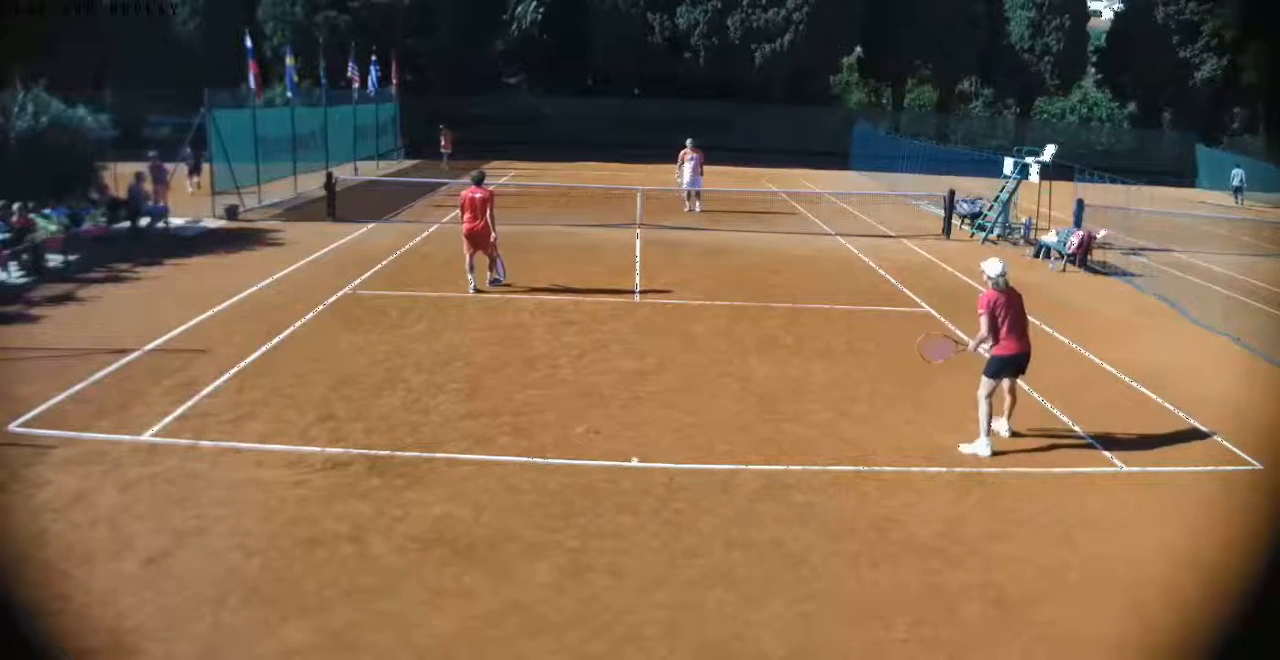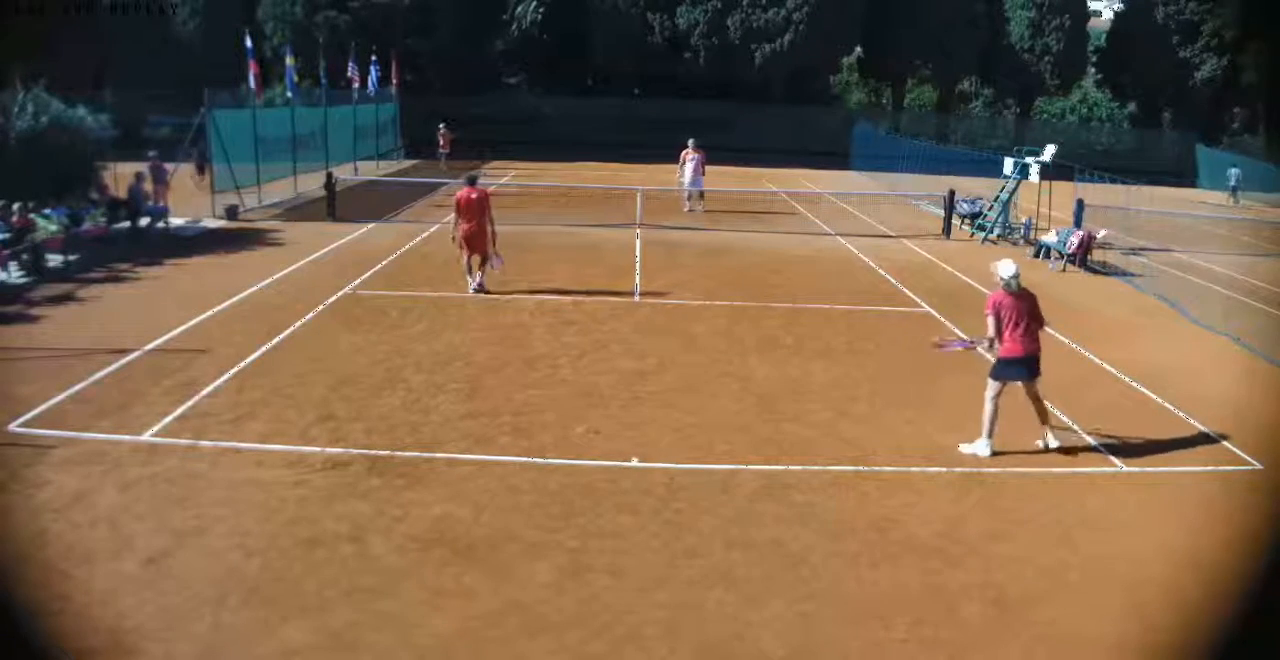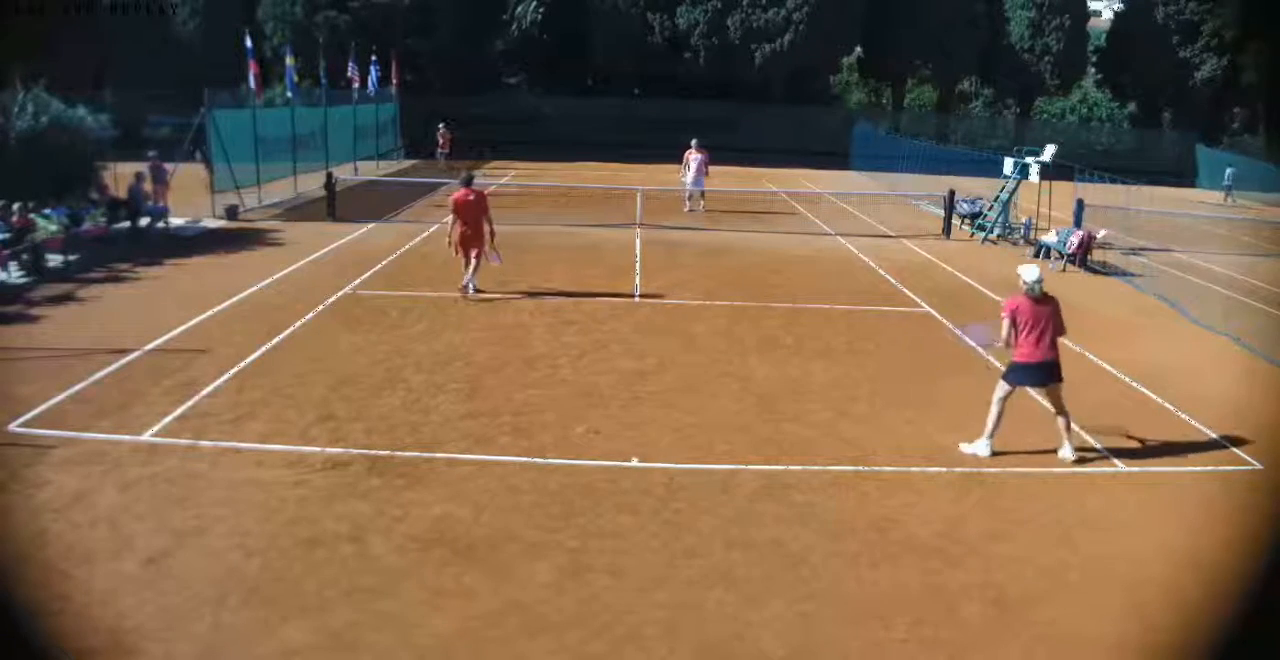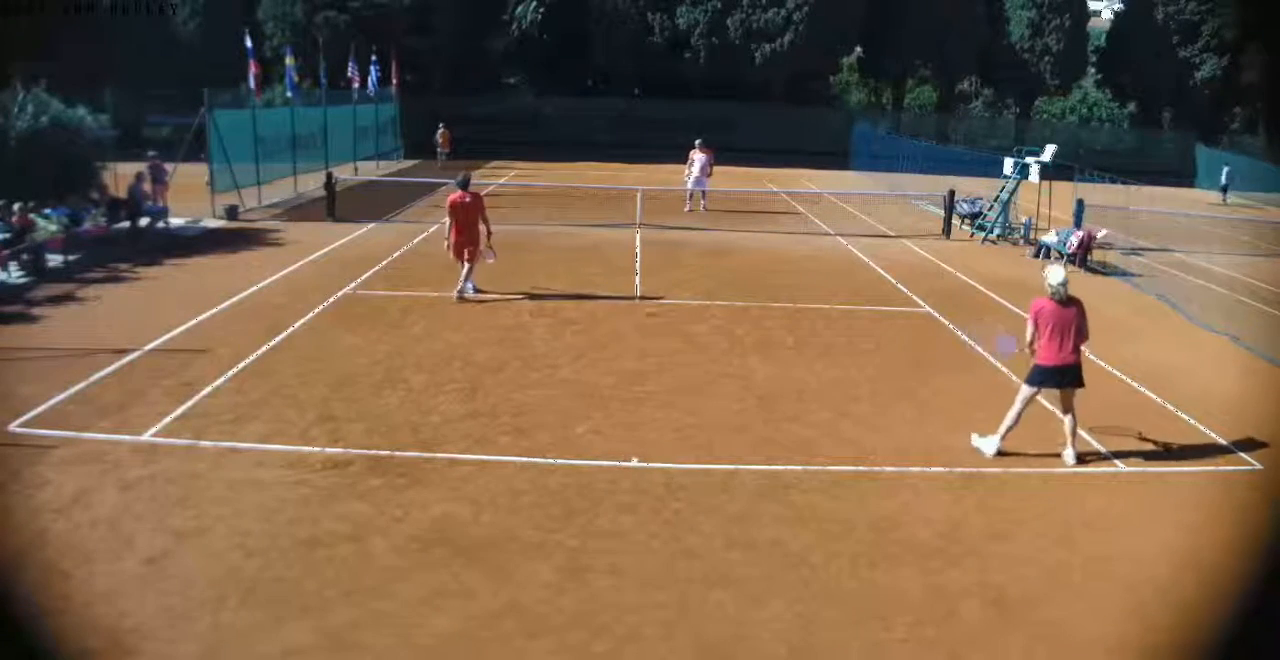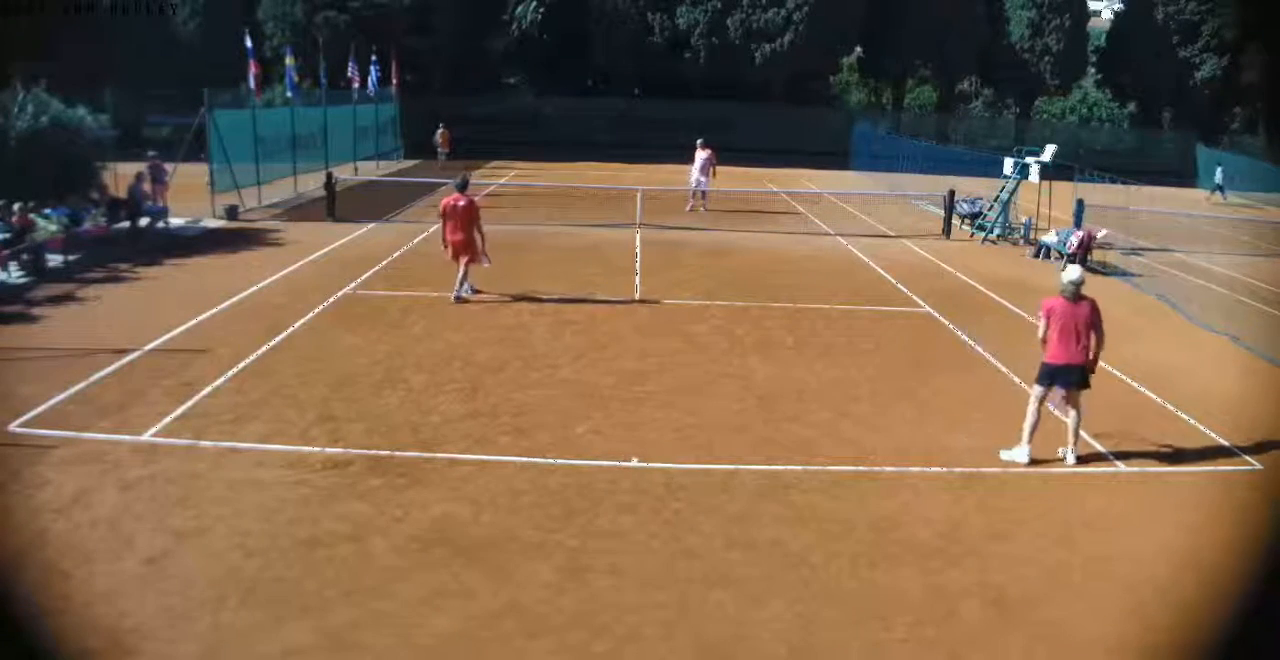
dt=0.2s
person 1, frame 1
left shoulder: (987, 297)
right shoulder: (1014, 294)
left elbow: (985, 333)
right elbow: (1023, 323)
left wrist: (975, 343)
left hip: (1003, 352)
right hip: (1023, 351)
left knee: (984, 395)
right knee: (1009, 387)
left ankle: (984, 443)
right ankle: (1004, 423)
person 1, frame 2
left shoulder: (994, 299)
right shoulder: (1029, 296)
left elbow: (992, 333)
right elbow: (1040, 324)
left wrist: (988, 342)
left hip: (1009, 355)
right hip: (1031, 353)
left knee: (991, 397)
right knee: (1033, 394)
left ankle: (984, 443)
right ankle: (1049, 437)
person 1, frame 3
left shoulder: (1013, 303)
right shoulder: (1051, 302)
left elbow: (1005, 337)
right elbow: (1061, 332)
left wrist: (1005, 342)
left hip: (1024, 361)
right hip: (1049, 360)
left knee: (998, 399)
right knee: (1058, 404)
left ankle: (984, 444)
right ankle: (1067, 448)
person 1, frame 4
left shoulder: (1039, 305)
right shoulder: (1077, 305)
left elbow: (1029, 339)
right elbow: (1084, 336)
left wrist: (1031, 350)
left hip: (1046, 364)
right hip: (1071, 364)
left knee: (1021, 402)
right knee: (1068, 408)
left ankle: (994, 442)
right ankle: (1070, 451)
person 1, frame 5
left shoulder: (1050, 303)
right shoulder: (1091, 305)
left elbow: (1041, 336)
right elbow: (1099, 338)
right wrist: (1093, 360)
left hip: (1054, 362)
right hip: (1079, 364)
left knee: (1035, 403)
right knee: (1073, 407)
left ankle: (1023, 450)
right ankle: (1070, 452)
